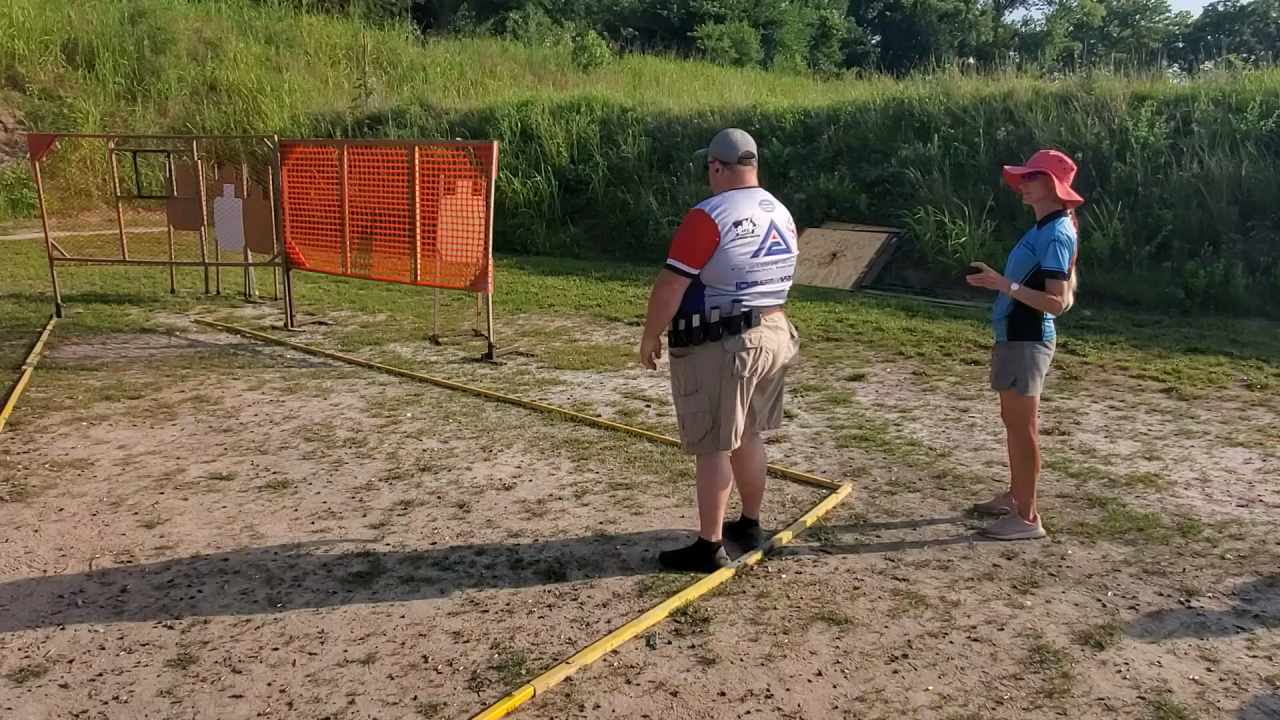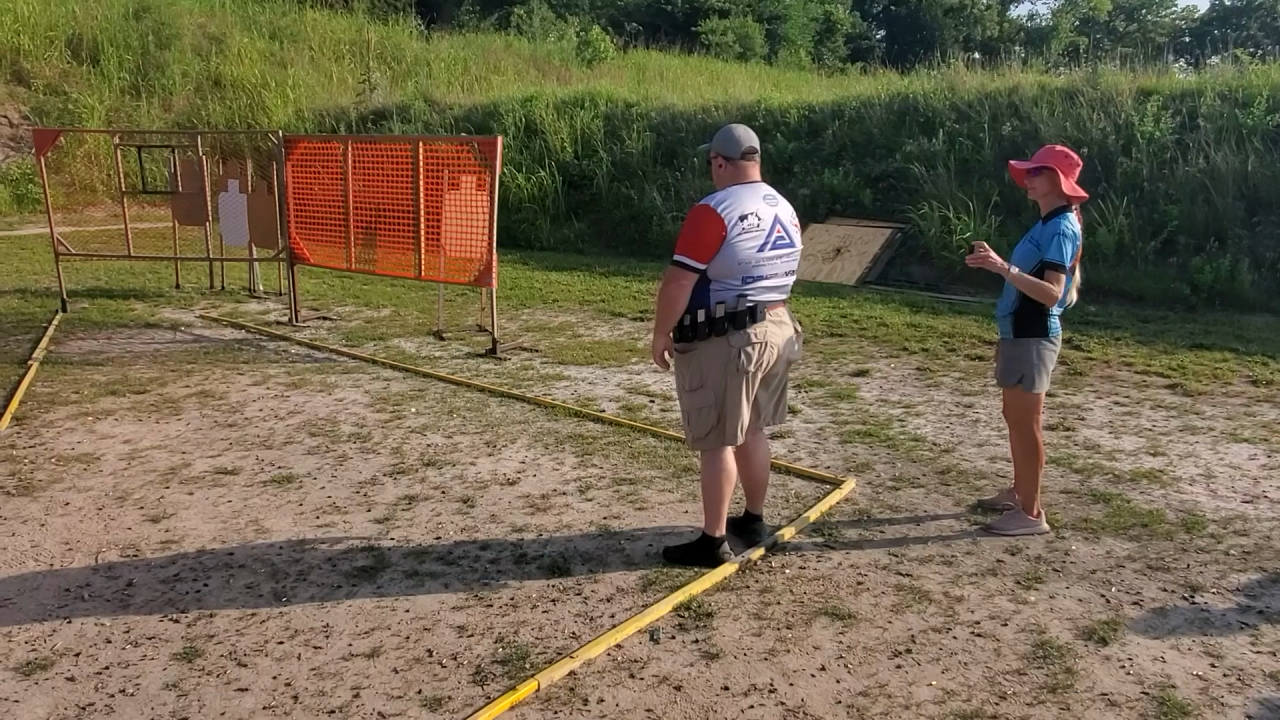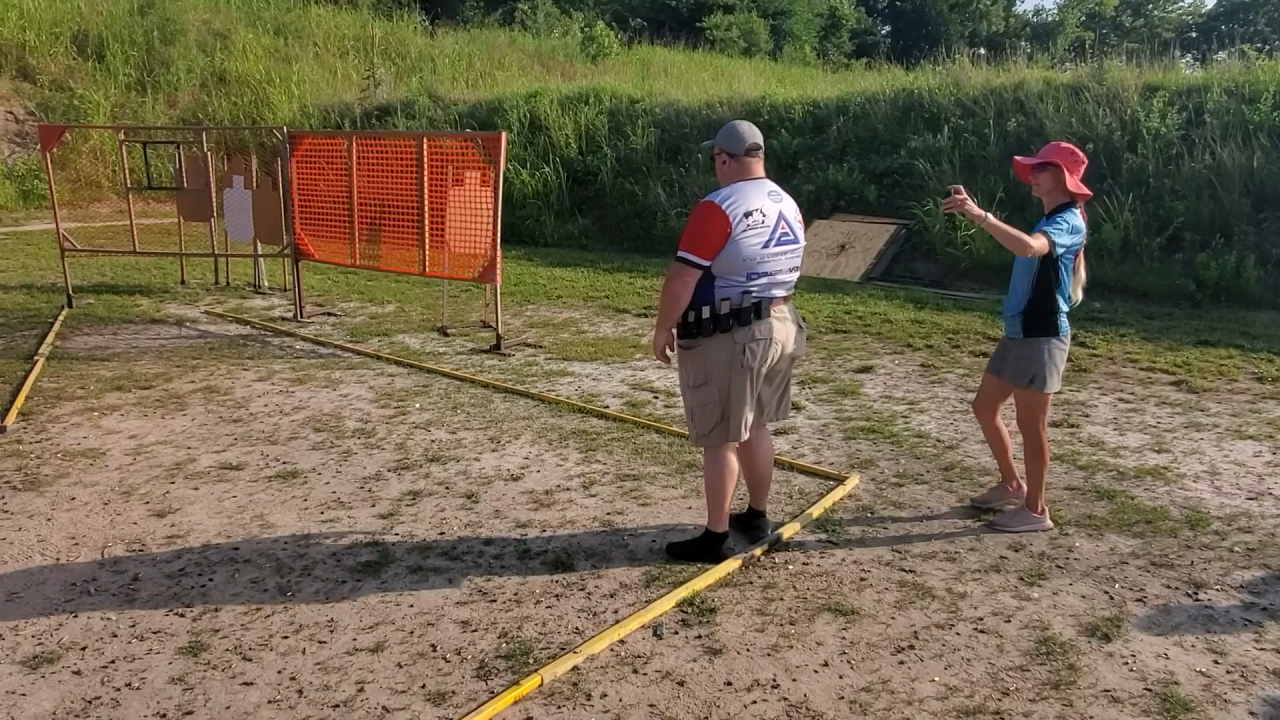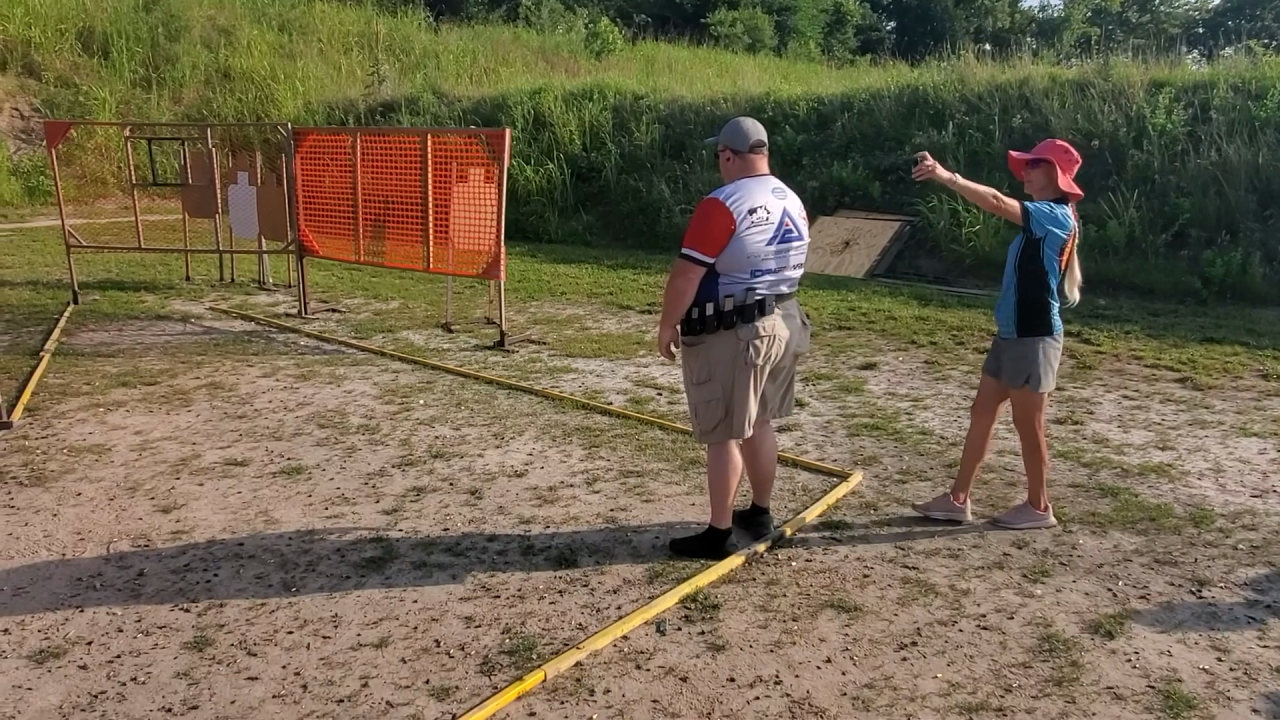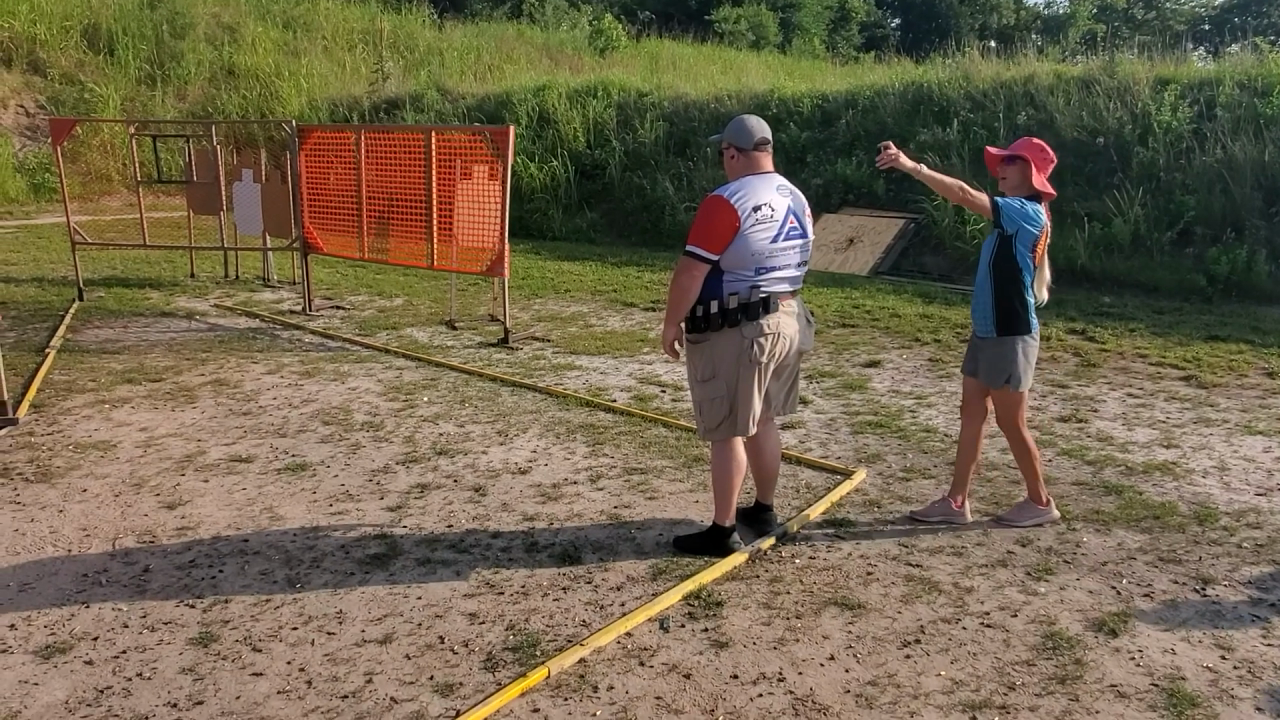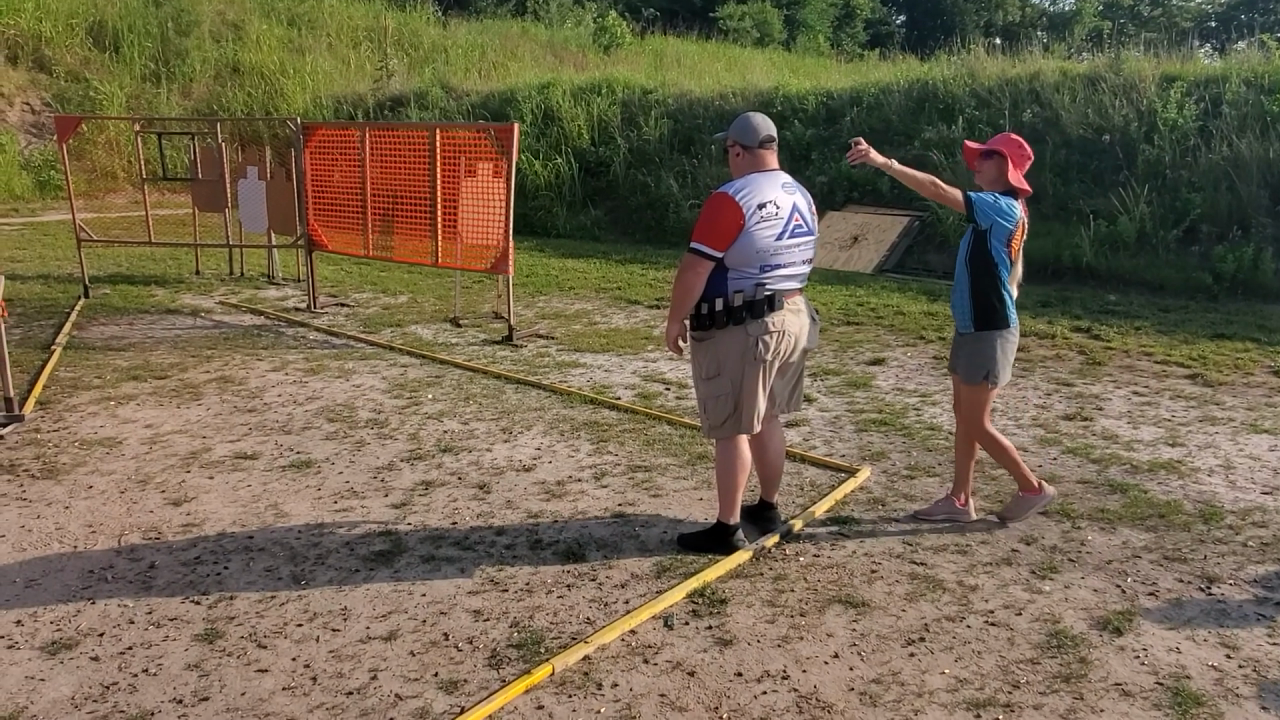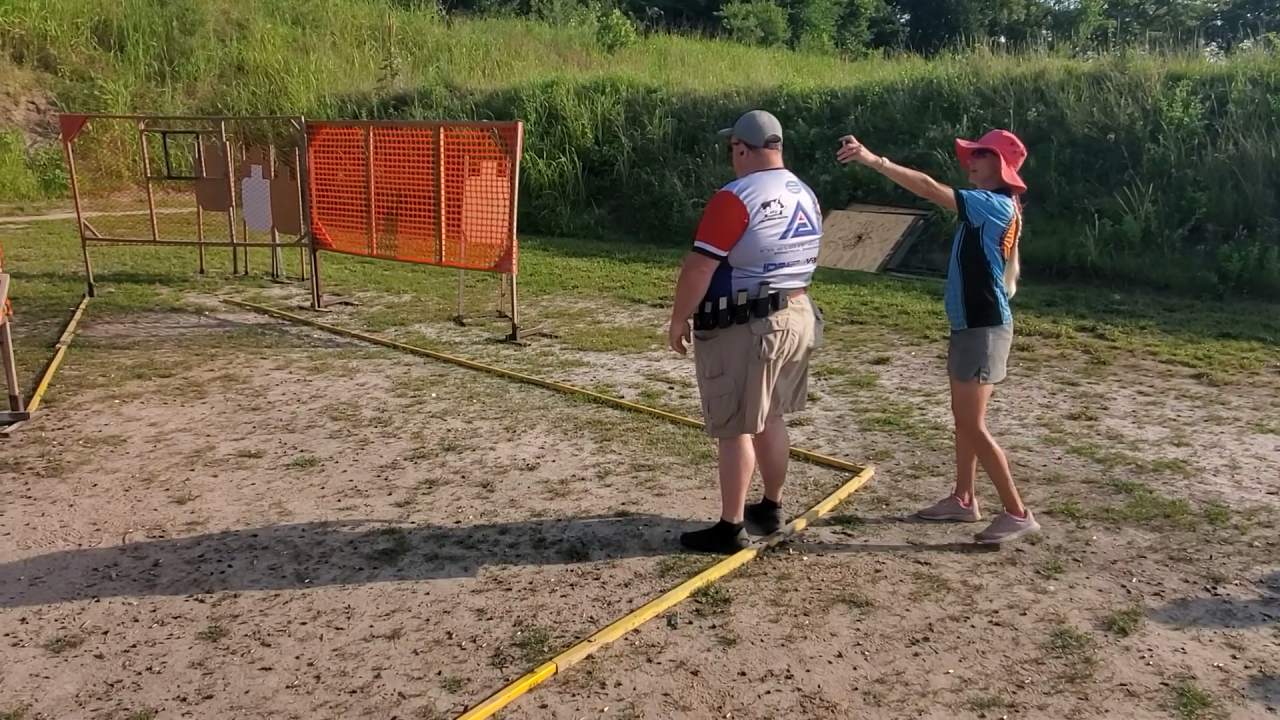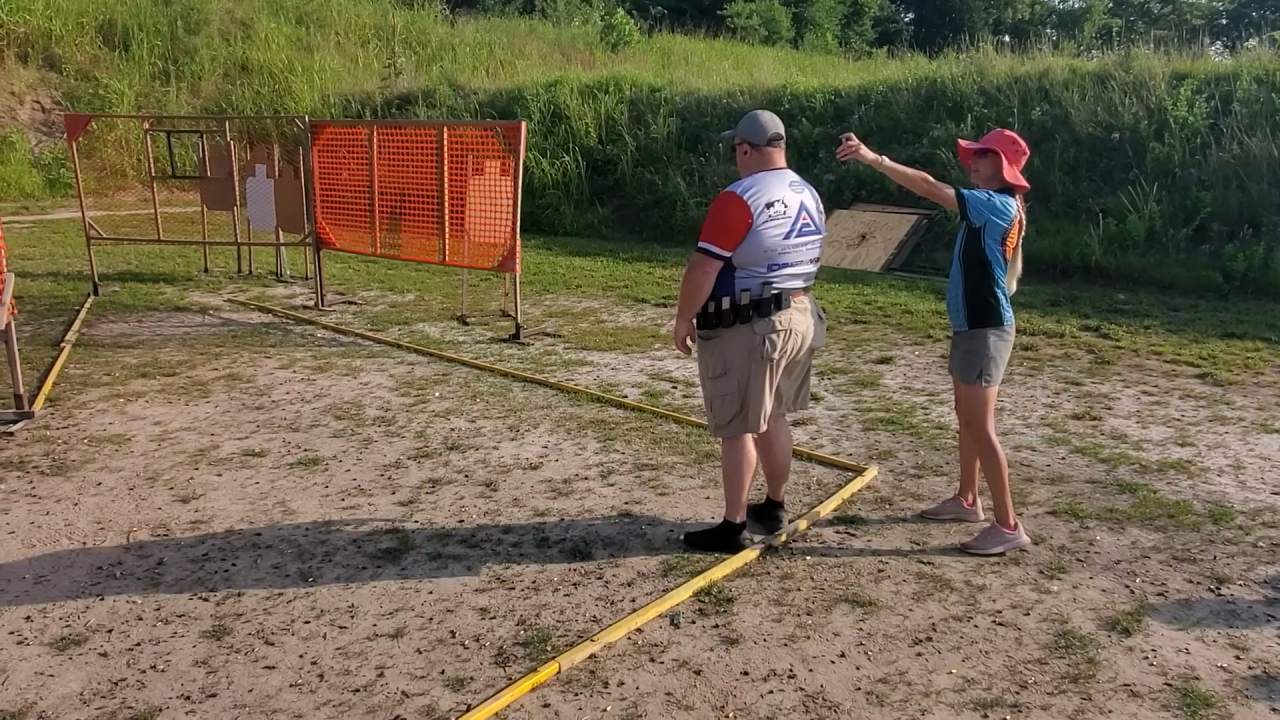
dt=0.3s
person 1, frame 1
left shoulder: (709, 216)
right shoulder: (783, 215)
left elbow: (670, 285)
left wrist: (650, 336)
left hip: (719, 344)
right hip: (774, 335)
left knee: (713, 447)
right knee: (748, 435)
left ankle: (709, 546)
right ankle: (750, 525)
person 1, frame 2
left shoulder: (713, 211)
right shoulder: (785, 210)
left elbow: (678, 281)
left wrist: (661, 334)
left hip: (722, 341)
right hip: (776, 329)
left knee: (717, 442)
right knee: (751, 430)
left ankle: (713, 541)
right ankle: (753, 519)
person 1, frame 3
left shoulder: (717, 207)
right shoulder: (788, 206)
left elbow: (682, 277)
left wrist: (663, 328)
left hip: (727, 336)
right hip: (779, 326)
left knee: (720, 438)
right knee: (754, 426)
left ankle: (715, 537)
right ankle: (756, 516)
person 1, frame 4
left shoulder: (722, 204)
right shoulder: (792, 202)
left elbow: (686, 274)
left wrist: (668, 325)
left hip: (730, 334)
right hip: (781, 324)
left knee: (724, 434)
right knee: (758, 423)
left ankle: (719, 533)
right ankle: (760, 513)
person 1, frame 5
left shoulder: (726, 201)
right shoulder: (797, 200)
left elbow: (691, 271)
left wrist: (672, 323)
left hip: (735, 331)
right hip: (787, 321)
left knee: (727, 431)
right knee: (762, 421)
left ankle: (723, 531)
right ankle: (763, 510)
person 1, frame 6
left shoulder: (731, 199)
right shoulder: (802, 197)
left elbow: (695, 268)
left wrist: (676, 320)
left hip: (740, 328)
right hip: (793, 317)
left knee: (732, 429)
right knee: (767, 418)
left ankle: (727, 529)
right ankle: (767, 508)
person 1, frame 7
left shoulder: (736, 197)
right shoulder: (806, 196)
left elbow: (699, 267)
left wrist: (679, 318)
left hip: (744, 327)
right hip: (798, 316)
left knee: (735, 428)
right knee: (770, 418)
left ankle: (731, 527)
right ankle: (771, 508)
person 1, frame 8
left shoulder: (739, 198)
right shoulder: (809, 195)
left elbow: (704, 268)
left wrist: (684, 319)
left hip: (746, 327)
right hip: (800, 317)
left knee: (738, 428)
right knee: (773, 418)
left ankle: (733, 527)
right ankle: (774, 508)
person 2, frame 1
left shoulder: (1057, 233)
right shoulder: (1041, 228)
left elbow: (1056, 301)
left wrist: (1003, 285)
right wrist: (996, 279)
left hip: (1028, 342)
right hip: (1014, 338)
left knee: (1023, 429)
right knee: (1013, 423)
left ankle: (1027, 517)
right ankle: (1014, 496)
person 2, frame 2
left shoulder: (1063, 228)
right shoulder: (1046, 223)
left elbow: (1051, 293)
left wrist: (1003, 267)
right wrist: (996, 263)
left hip: (1034, 338)
right hip: (1019, 334)
left knee: (1027, 425)
right knee: (1014, 419)
left ankle: (1031, 513)
right ankle: (1019, 491)
person 2, frame 3
left shoulder: (1069, 222)
right shoulder: (1050, 220)
left elbow: (1029, 247)
left wrist: (978, 214)
left hip: (1041, 339)
right hip: (1018, 333)
left knee: (1031, 425)
right knee: (985, 407)
left ankle: (1035, 509)
right ankle: (1012, 486)
person 2, frame 4
left shoulder: (1056, 216)
right shoulder: (1039, 219)
left elbow: (998, 203)
left wrist: (946, 176)
left hip: (1034, 338)
right hip: (1010, 333)
left knee: (1027, 424)
right knee: (981, 413)
left ankle: (1038, 507)
right ankle: (958, 498)
person 2, frame 5
left shoulder: (1028, 213)
right shoulder: (1014, 216)
left elbow: (964, 195)
left wrist: (911, 165)
left hip: (1010, 337)
right hip: (987, 333)
left knee: (1010, 423)
right knee: (972, 415)
left ankle: (1040, 502)
right ankle: (956, 501)
person 2, frame 6
left shoulder: (1004, 208)
right shoulder: (994, 210)
left elbow: (938, 191)
left wrist: (883, 163)
left hip: (990, 332)
right hip: (971, 328)
left knee: (977, 423)
right knee: (964, 416)
left ankle: (1032, 487)
right ankle: (960, 499)
person 2, frame 7
left shoulder: (995, 205)
right shoulder: (990, 206)
left elbow: (929, 188)
left wrist: (874, 160)
left hip: (984, 329)
right hip: (968, 326)
left knee: (973, 425)
right knee: (962, 417)
left ankle: (1016, 513)
right ankle: (964, 499)
person 2, frame 8
left shoulder: (999, 205)
right shoulder: (991, 206)
left elbow: (930, 188)
left wrist: (873, 158)
left hip: (986, 329)
right hip: (971, 326)
left knee: (980, 427)
right knee: (966, 417)
left ankle: (1008, 525)
right ankle: (966, 499)
